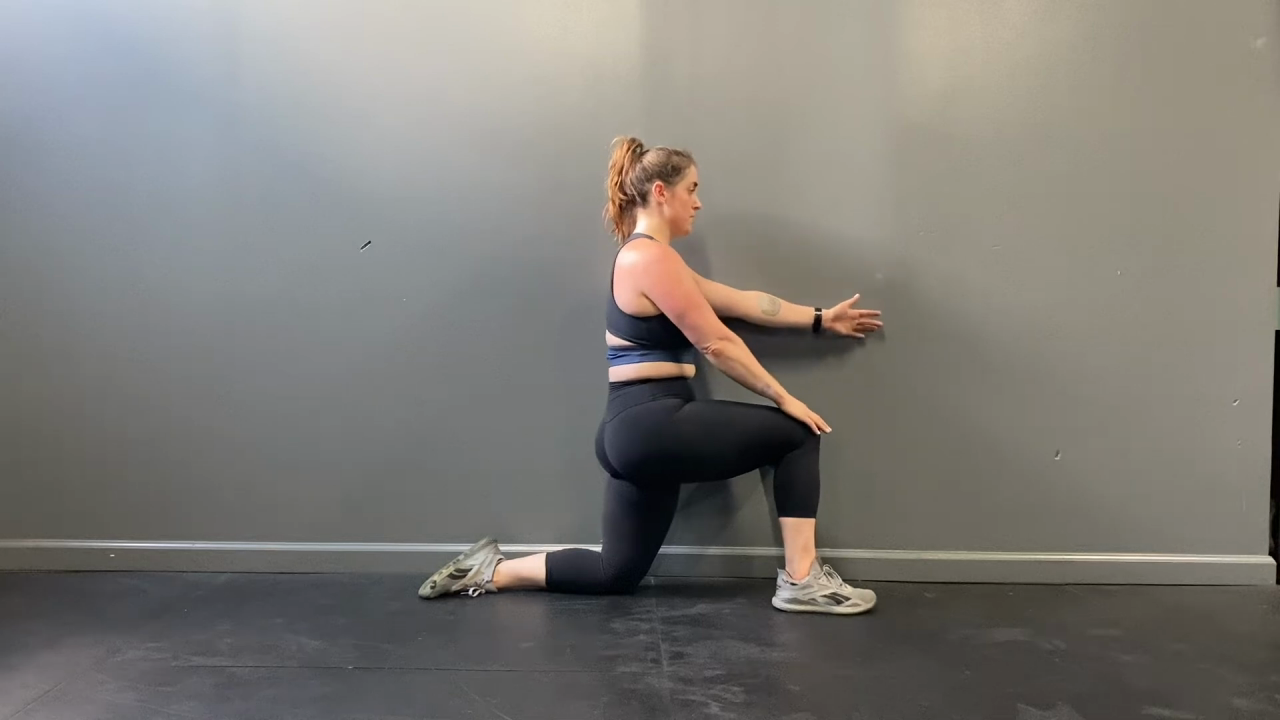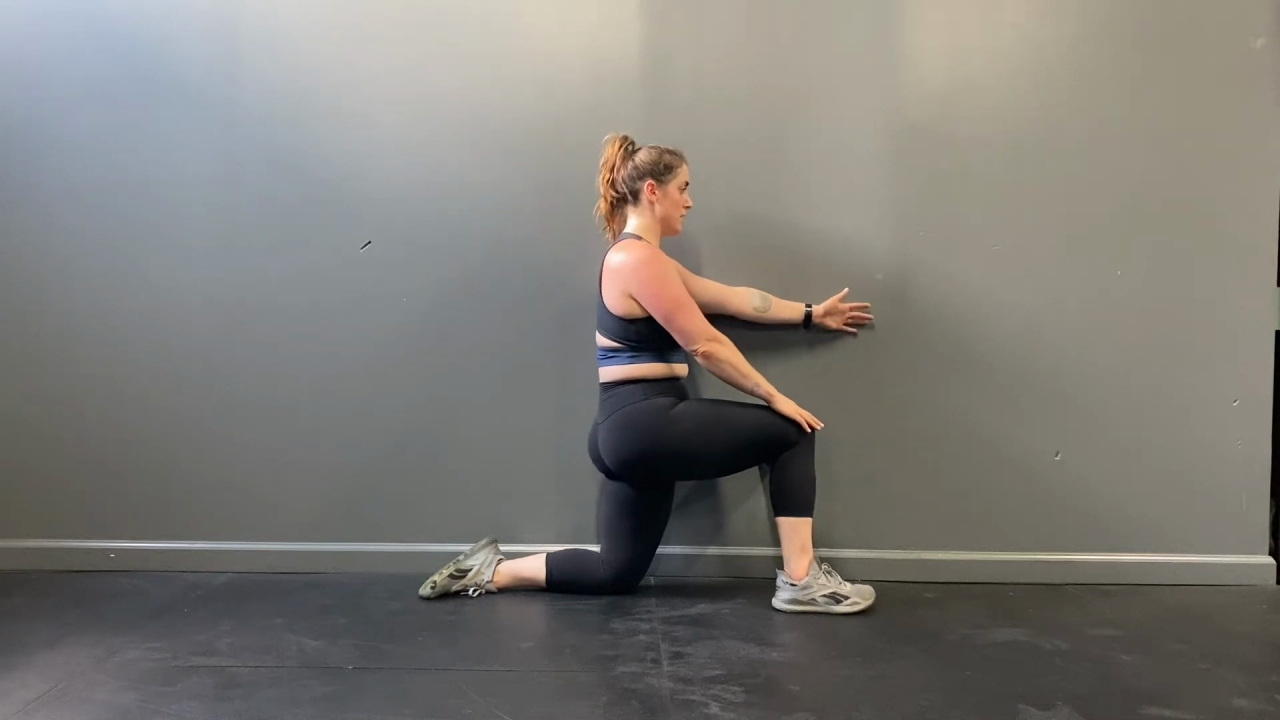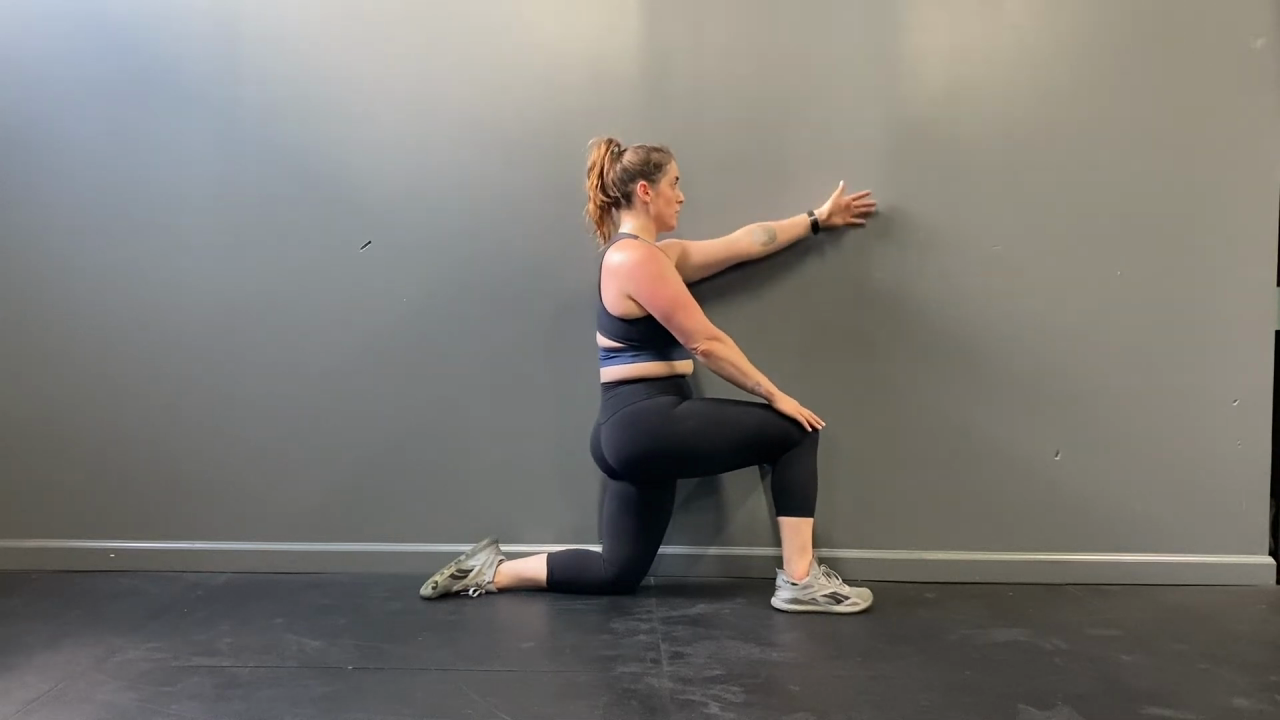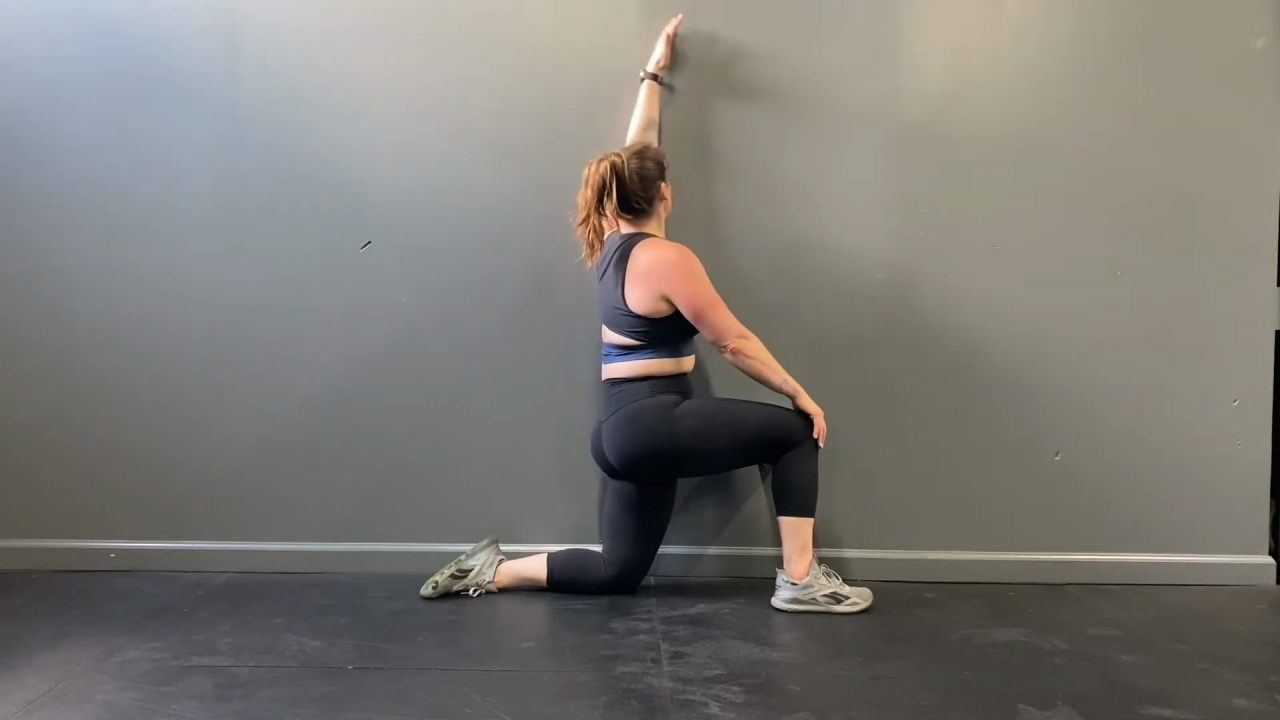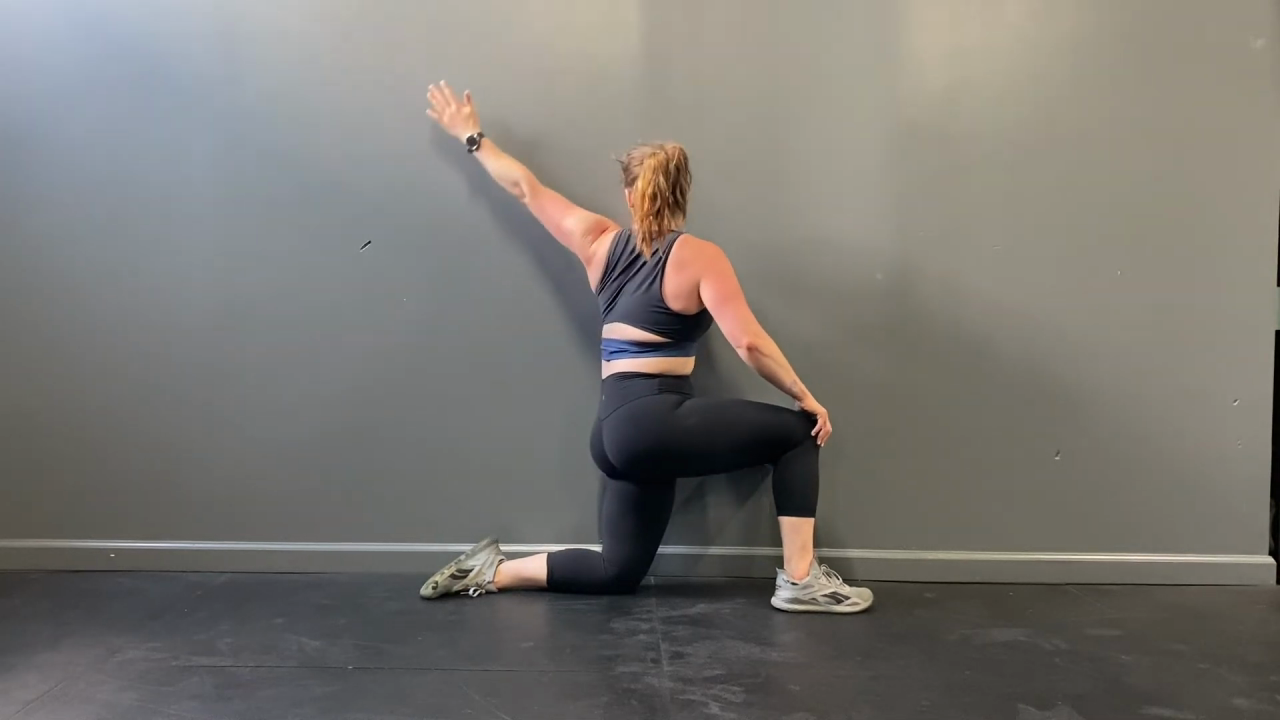
dt=1s
person 1, frame 1
left shoulder: (649, 257)
right shoulder: (651, 257)
left elbow: (740, 301)
right elbow: (717, 344)
left wrist: (821, 319)
right wrist: (784, 399)
left hip: (636, 430)
right hip: (653, 426)
left knee: (616, 573)
right knee: (798, 433)
left ankle: (490, 570)
right ankle: (802, 580)
person 1, frame 2
left shoulder: (645, 259)
right shoulder: (638, 259)
left elbow: (732, 299)
right elbow: (706, 345)
left wrist: (811, 314)
right wrist: (775, 398)
left hip: (631, 431)
right hip: (644, 426)
left knee: (617, 573)
right knee: (792, 433)
left ankle: (489, 570)
right ankle: (801, 581)
person 1, frame 3
left shoulder: (658, 253)
right shoulder: (636, 257)
left elbow: (740, 244)
right elbow: (706, 343)
left wrist: (818, 219)
right wrist: (775, 396)
left hip: (635, 430)
right hip: (647, 426)
left knee: (618, 571)
right knee: (794, 432)
left ankle: (492, 570)
right ankle: (800, 580)
person 1, frame 4
left shoulder: (615, 241)
right shoulder: (667, 260)
left elbow: (640, 144)
right elbow: (734, 342)
left wrist: (654, 73)
right wrist: (799, 394)
left hip: (626, 429)
right hip: (652, 424)
left knee: (619, 571)
right knee: (796, 433)
left ankle: (491, 570)
right ankle: (799, 580)
person 1, frame 5
left shoulder: (599, 242)
right shoulder: (699, 256)
left elbow: (529, 189)
right elbow: (751, 342)
left wrist: (473, 136)
right wrist: (805, 397)
left hip: (618, 429)
right hip: (655, 421)
left knee: (618, 571)
right knee: (800, 431)
left ankle: (491, 570)
right ankle: (800, 580)
